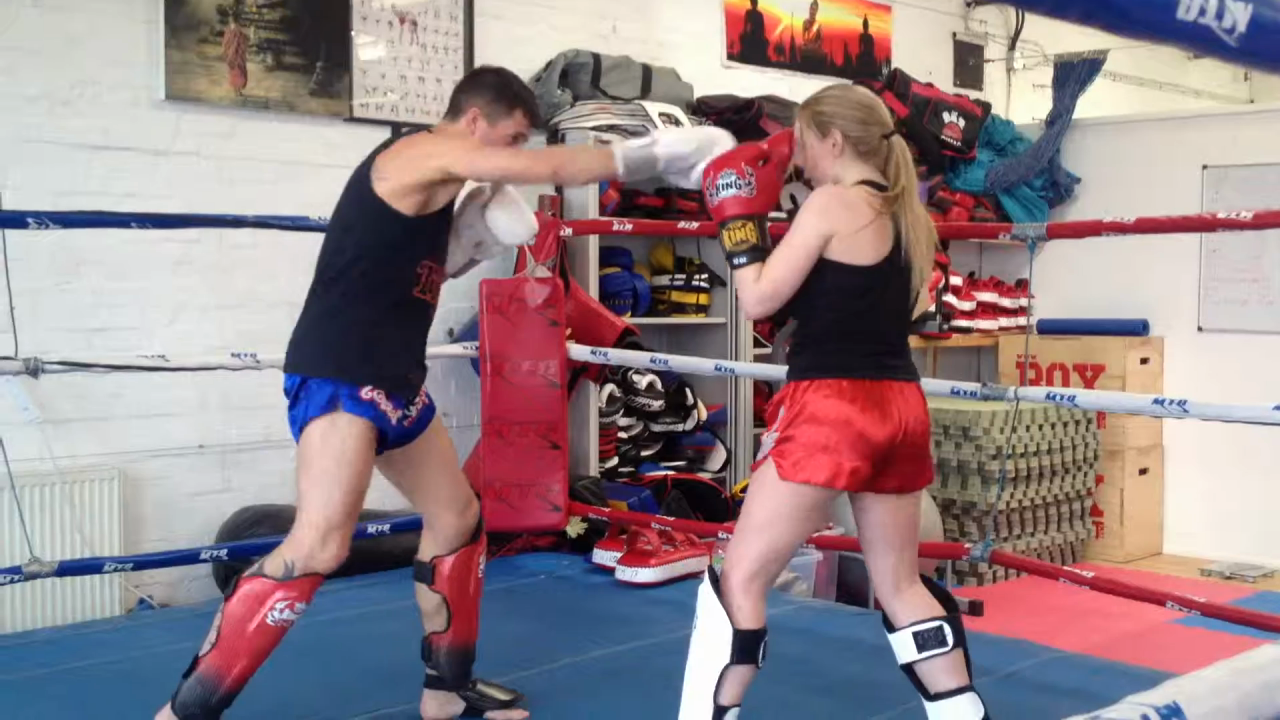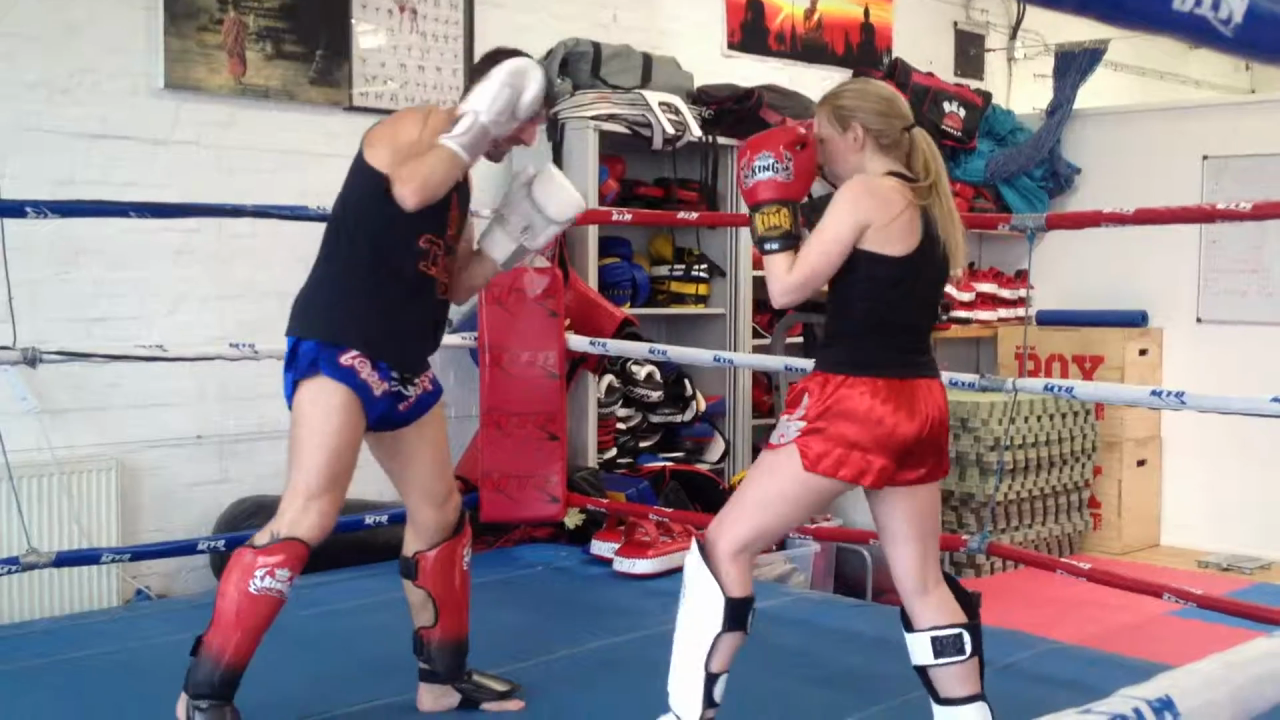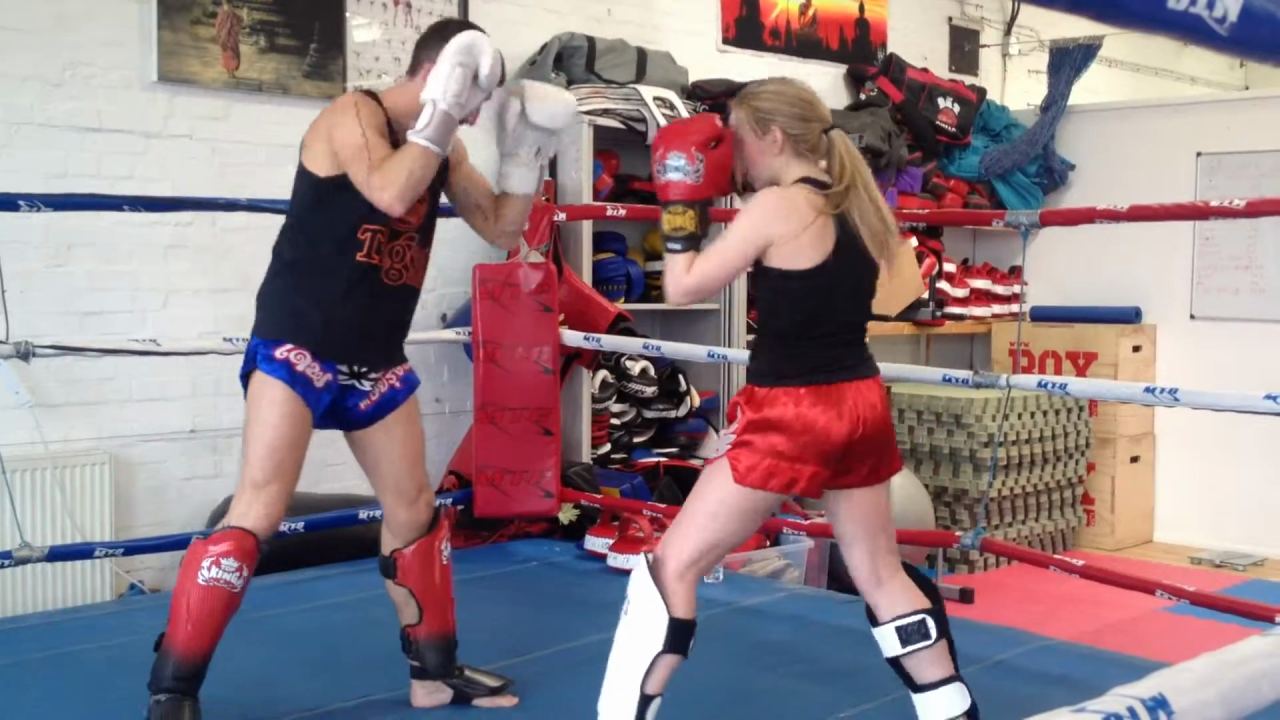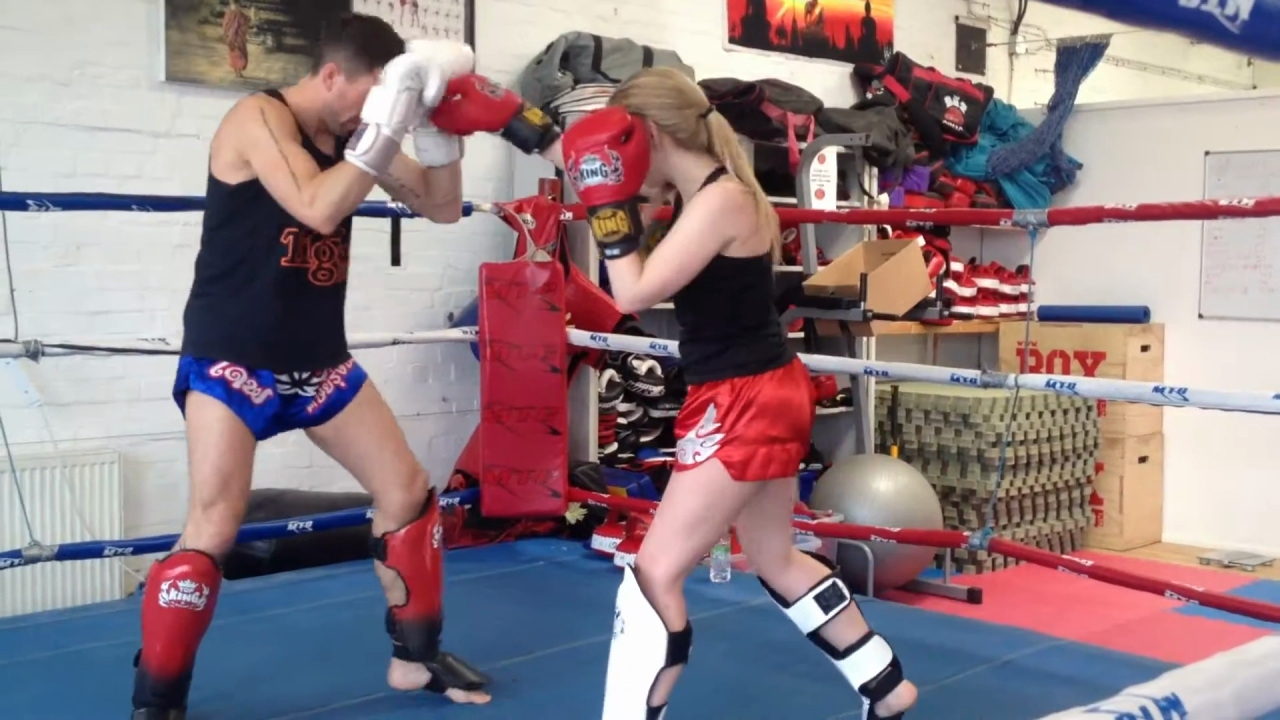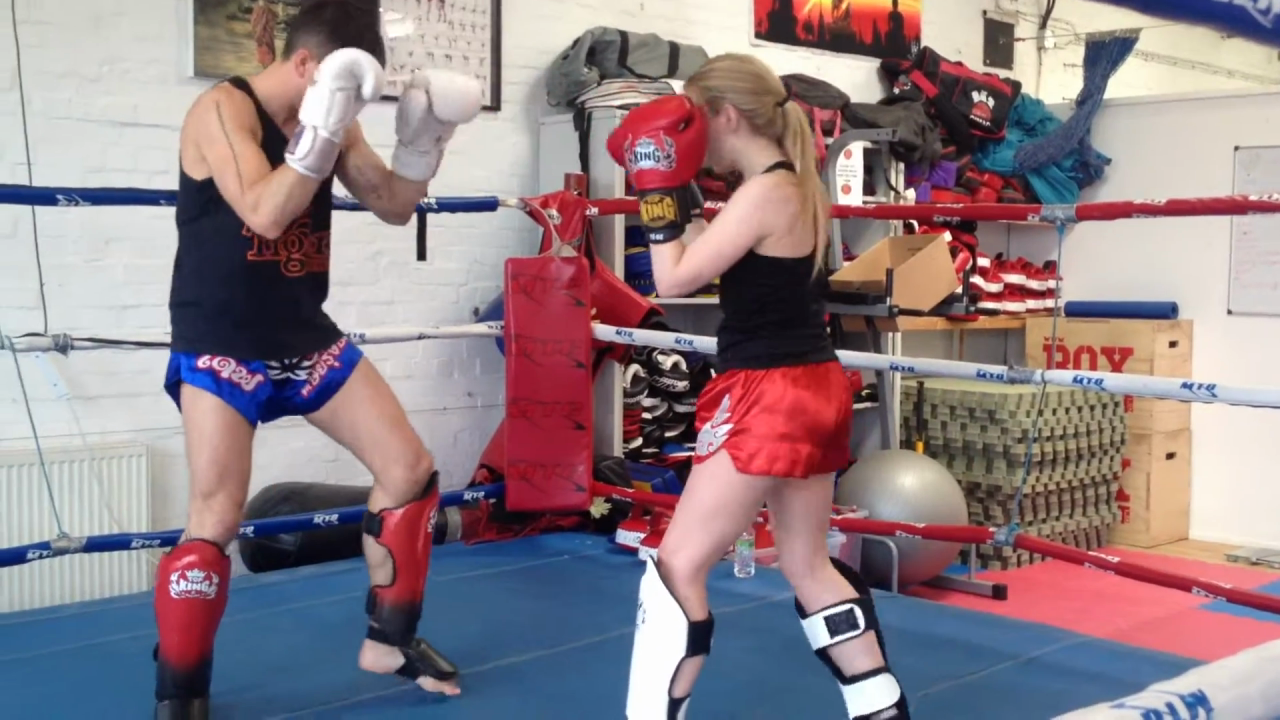
dt=0.3s
person 1, frame 1
left shoulder: (435, 180)
right shoulder: (425, 153)
right elbow: (541, 167)
left wrist: (462, 251)
right wrist: (652, 153)
left hip: (389, 381)
right hip: (337, 375)
left knee: (459, 521)
right knee: (317, 546)
person 1, frame 2
left shoulder: (458, 178)
right shoulder: (415, 127)
left elbow: (460, 283)
right elbow: (410, 192)
left wrist: (520, 228)
right wrist: (476, 119)
left hip: (401, 363)
right hip: (335, 349)
left knee: (440, 514)
right knee: (308, 517)
person 1, frame 3
left shoulder: (440, 150)
right shoulder: (353, 115)
left elbow: (501, 230)
right elbow: (390, 194)
left wrist: (528, 152)
right wrist: (442, 111)
left hip: (376, 359)
right hip: (297, 345)
left knee: (414, 512)
right knee: (257, 513)
person 1, frame 4
left shoulder: (352, 131)
right shoulder: (258, 117)
left elbow: (440, 206)
right elbow: (318, 210)
left wrist: (436, 122)
right wrist: (384, 123)
left hip: (317, 357)
right hip: (231, 357)
left knee: (409, 490)
right knee: (211, 531)
left ankle: (416, 654)
person 1, frame 5
left shoulder: (330, 120)
right shoulder: (222, 109)
left elbow: (393, 206)
right elbow: (265, 215)
left wrist: (423, 137)
right wrist: (321, 128)
left hip: (308, 340)
right hip: (222, 347)
left knee: (409, 469)
right knee: (215, 521)
left ankle: (390, 636)
person 2, frame 1
left shoulder: (831, 205)
right shoulder: (908, 214)
left elbow: (759, 302)
left wrist: (739, 218)
left hip: (828, 409)
right hip: (897, 407)
left knee: (739, 577)
right knee: (898, 581)
person 2, frame 2
left shoulder: (863, 195)
right shoulder: (932, 206)
left elbow: (785, 289)
left wrist: (771, 198)
left hip: (855, 403)
right hip: (920, 402)
left knee: (724, 545)
right knee: (921, 579)
person 2, frame 3
left shoulder: (771, 207)
right shoulder: (857, 204)
left elbow: (682, 290)
left wrist: (681, 199)
left hip: (787, 414)
right hip: (858, 403)
left knee: (675, 564)
right knee: (880, 572)
person 2, frame 4
left shoulder: (721, 200)
right shoulder: (711, 185)
left elbow: (635, 295)
right elbow: (593, 165)
left wrist: (610, 202)
right wrist: (507, 116)
left hip: (747, 403)
right hip: (767, 395)
left knee: (655, 574)
right knee: (771, 559)
person 2, frame 5
left shoulder: (766, 195)
right shoulder: (792, 184)
left elbow: (673, 280)
right elbow: (713, 237)
left wrist: (658, 185)
right wrist: (674, 185)
left hip: (766, 398)
right hip: (812, 389)
left knee: (679, 564)
right knee: (808, 565)
